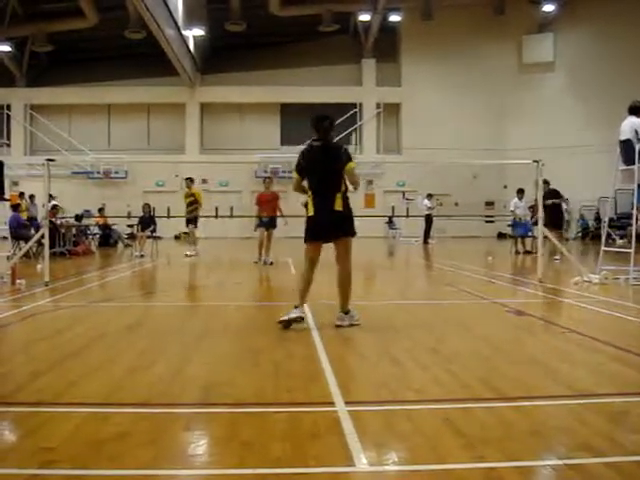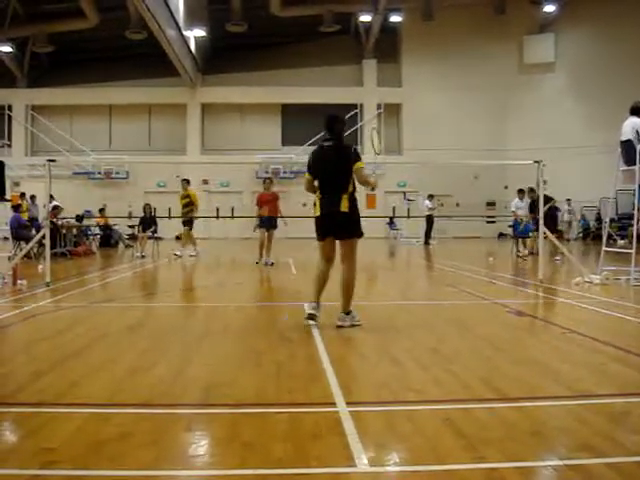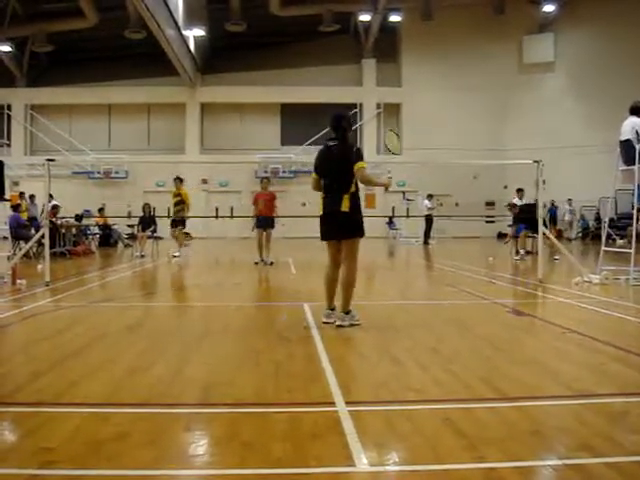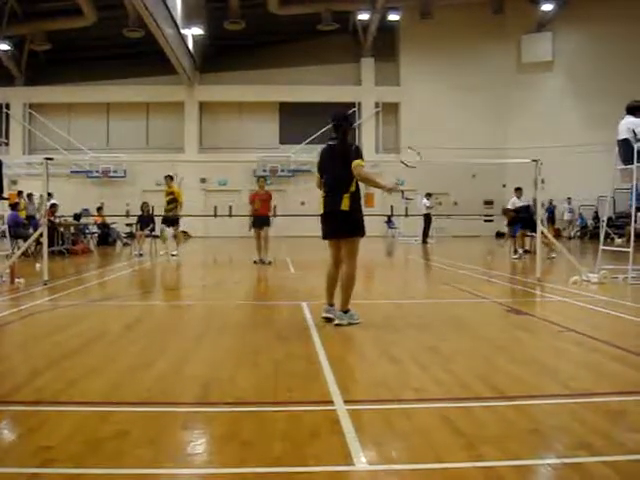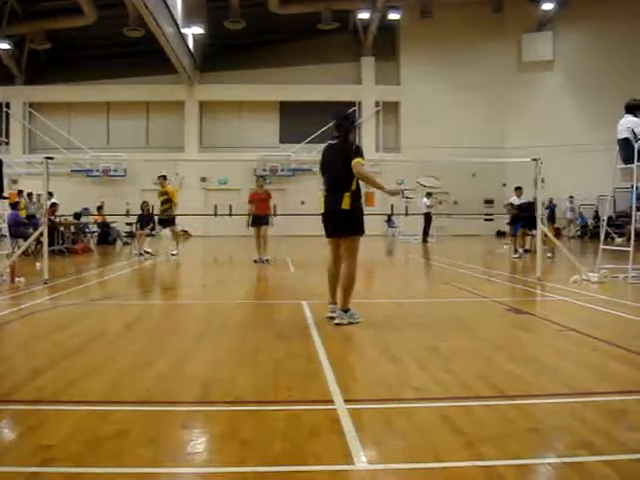
dt=0.2s
person 1, frame 1
left shoulder: (305, 153)
right shoulder: (340, 151)
left elbow: (297, 186)
right elbow: (353, 179)
right wrist: (356, 184)
left hip: (315, 212)
right hip: (339, 210)
left knee: (309, 262)
right knee: (344, 263)
left ankle: (298, 308)
right ankle: (345, 313)
person 1, frame 2
left shoulder: (316, 153)
right shoulder: (349, 151)
left elbow: (308, 186)
right elbow: (361, 178)
right wrist: (372, 184)
left hip: (323, 211)
right hip: (345, 209)
left knee: (325, 261)
right knee: (348, 262)
left ankle: (314, 305)
right ankle: (345, 314)
person 1, frame 3
left shoulder: (322, 152)
right shoulder: (352, 150)
left elbow: (315, 185)
right elbow: (362, 176)
right wrist: (383, 183)
left hip: (327, 210)
right hip: (347, 209)
left knee: (333, 262)
right knee: (349, 262)
left ankle: (329, 311)
right ankle: (344, 313)
person 1, frame 4
left shoulder: (325, 151)
right shoulder: (351, 149)
right elbow: (360, 174)
right wrist: (385, 187)
left hip: (328, 209)
right hip: (347, 208)
left knee: (335, 260)
right knee: (349, 261)
left ankle: (329, 306)
right ankle: (343, 312)
person 1, frame 5
left shoulder: (327, 150)
right shoulder: (352, 148)
right elbow: (359, 171)
right wrist: (385, 189)
left hip: (329, 208)
right hip: (348, 207)
left knee: (336, 258)
right knee: (349, 260)
left ankle: (333, 305)
right ankle: (343, 311)
